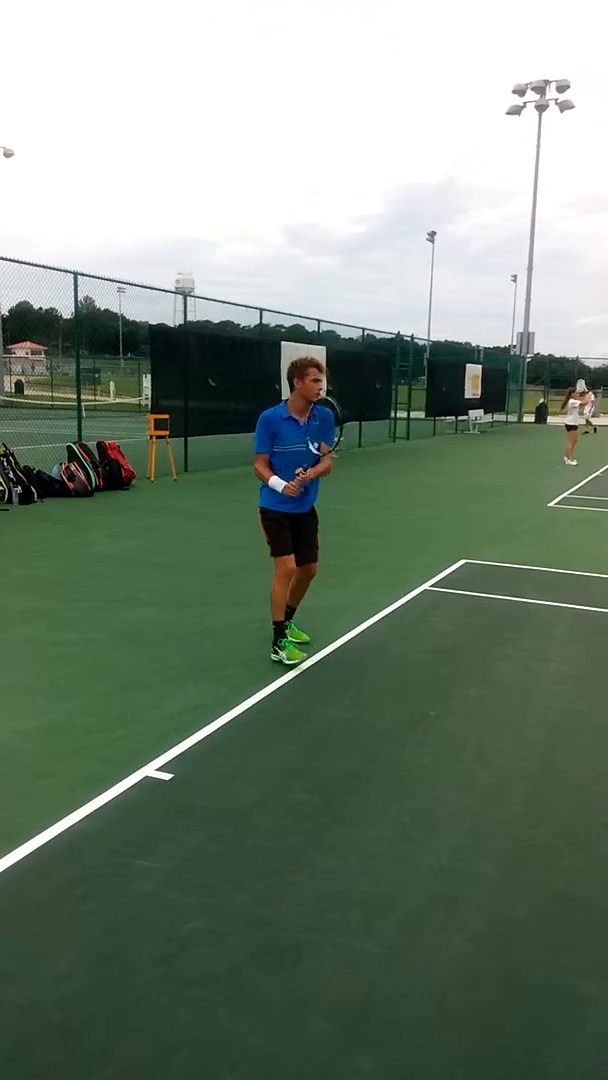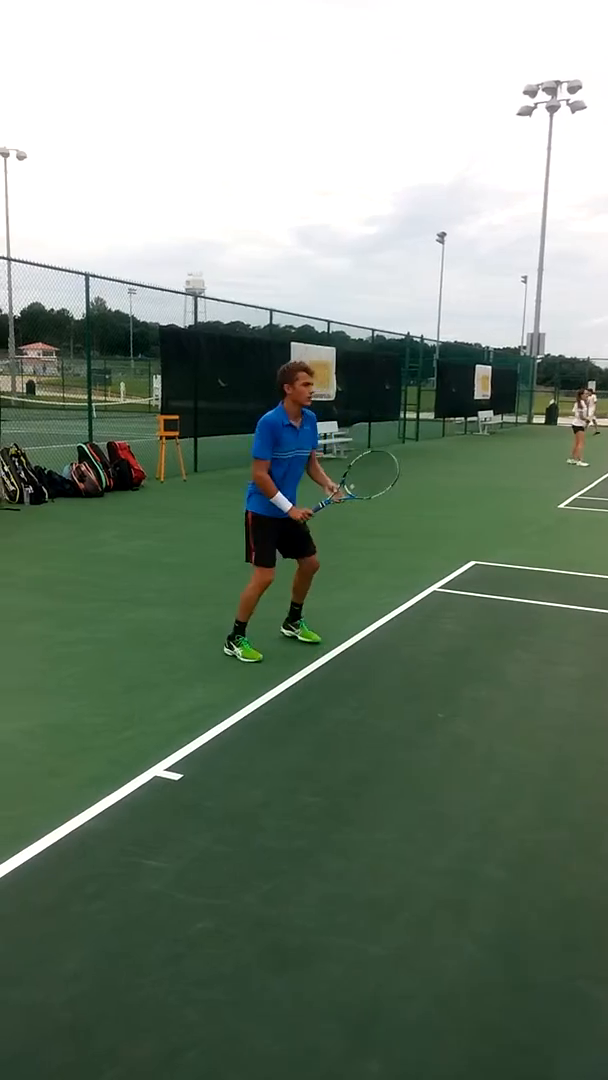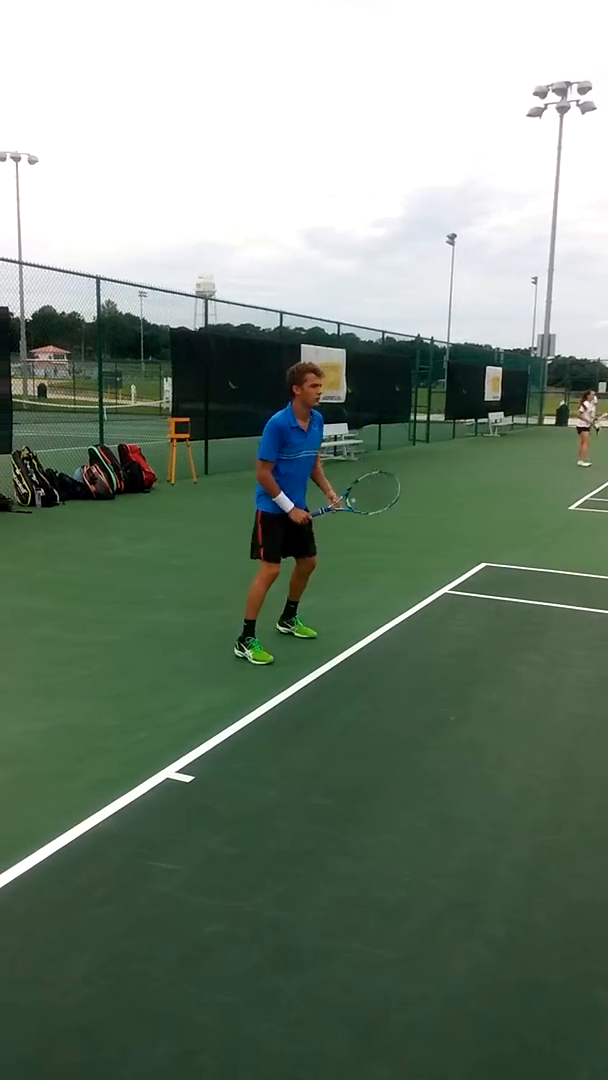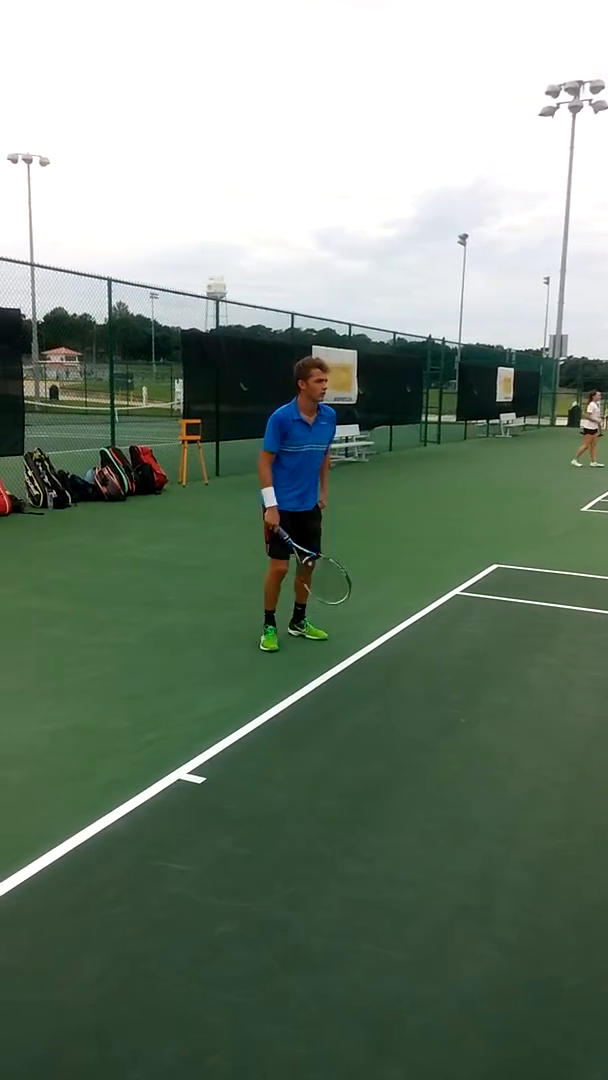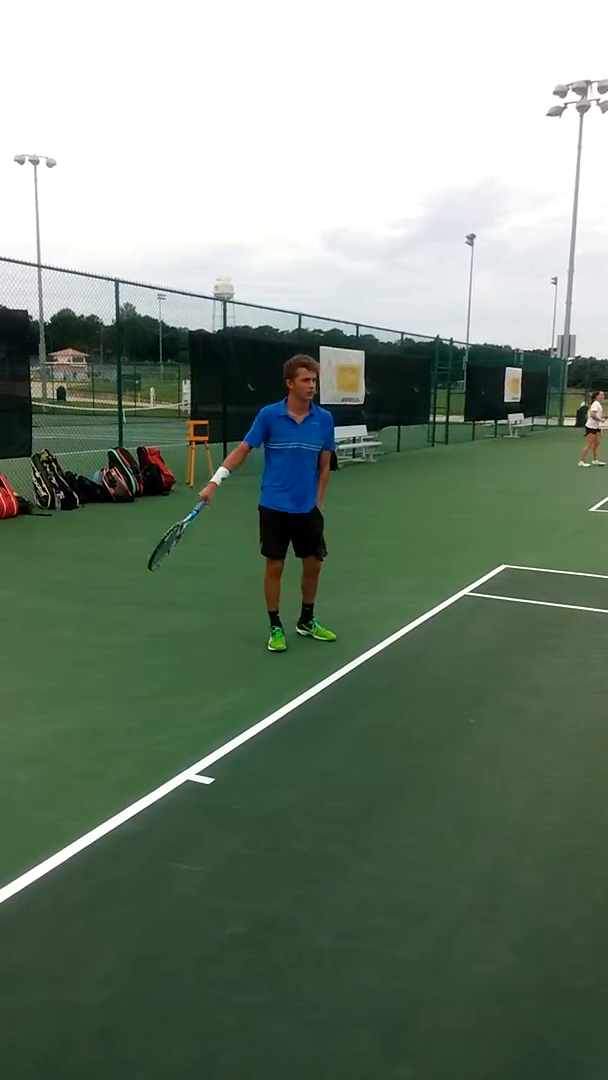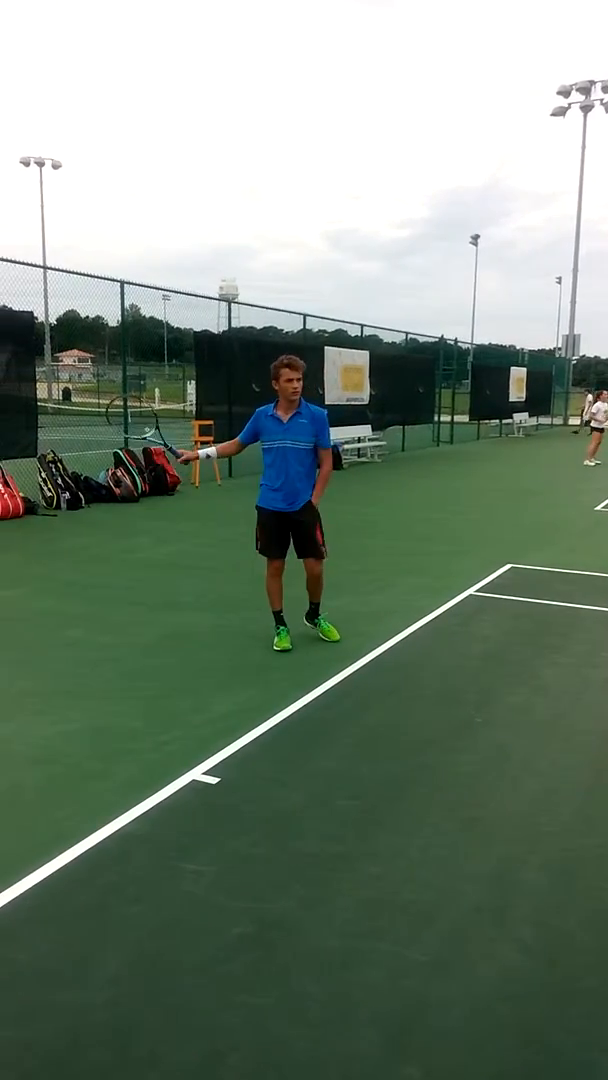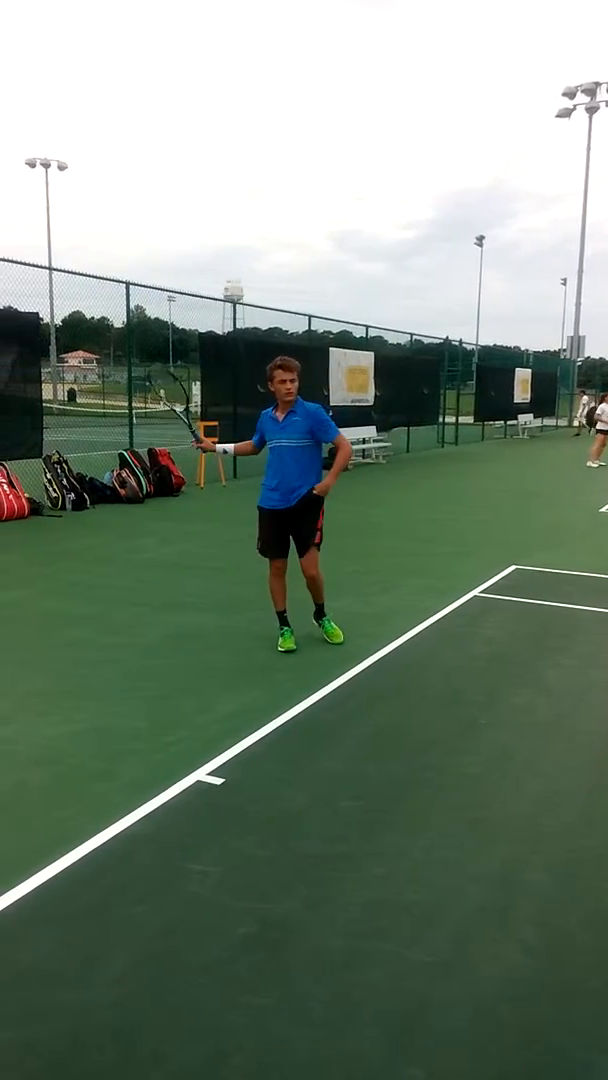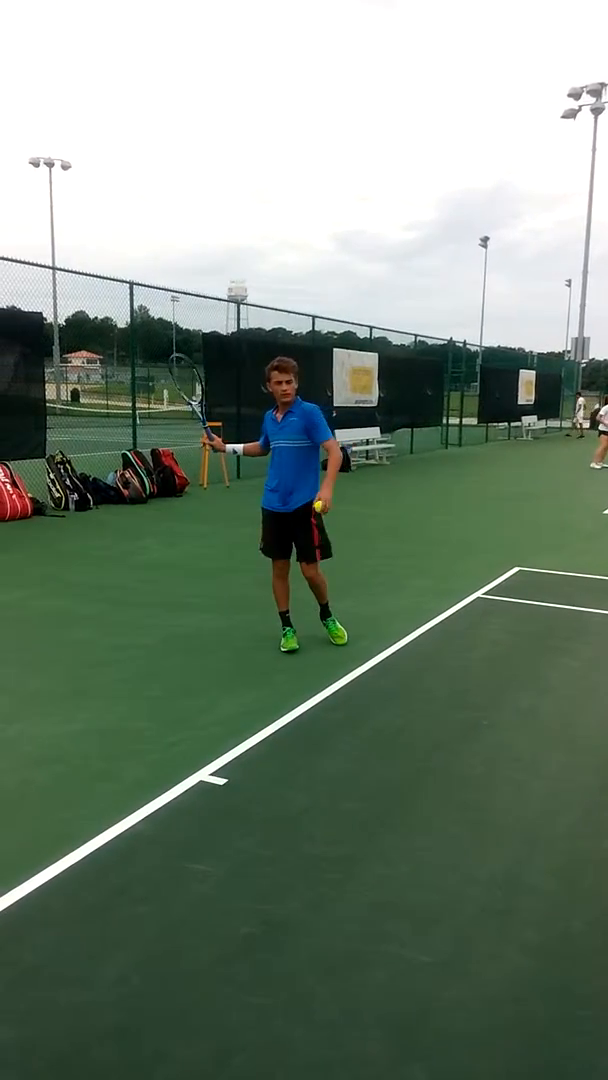
dt=0.3s
person 1, frame 1
left shoulder: (325, 416)
right shoulder: (270, 418)
left elbow: (327, 462)
right elbow: (260, 466)
left wrist: (309, 475)
right wrist: (280, 485)
left hip: (305, 508)
right hip: (275, 507)
left knee: (308, 569)
right knee: (286, 567)
left ankle: (285, 621)
right ankle: (280, 642)
person 1, frame 2
left shoulder: (310, 420)
right shoulder: (270, 423)
right elbow: (259, 475)
left wrist: (327, 483)
right wrist: (289, 508)
left hip: (289, 509)
right hip: (263, 511)
left knee: (310, 564)
right knee: (264, 576)
left ankle: (293, 621)
right ankle: (236, 637)
person 1, frame 3
left shoulder: (317, 420)
right shoulder: (278, 424)
right elbow: (263, 473)
left wrist: (328, 490)
right wrist: (290, 508)
left hip: (297, 508)
right hip: (272, 509)
left knee: (308, 562)
right knee: (269, 571)
left ankle: (288, 619)
right ankle: (246, 639)
person 1, frame 4
left shoulder: (329, 417)
right shoulder: (280, 418)
right elbow: (265, 463)
left wrist: (322, 491)
right wrist: (269, 506)
left hip: (310, 506)
right hip: (282, 506)
left knee: (308, 563)
right knee: (278, 565)
left ankle: (298, 621)
right ankle: (269, 626)
person 1, frame 5
left shoulder: (324, 419)
right shoulder: (268, 415)
left elbow: (324, 464)
right elbow: (241, 451)
left wrist: (318, 501)
right wrist: (214, 482)
left hip: (307, 508)
right hip: (274, 506)
left knee: (313, 564)
right knee: (274, 566)
left ankle: (307, 620)
right ankle: (275, 627)
person 1, frame 6
left shoulder: (316, 416)
right shoulder: (261, 416)
left elbow: (326, 462)
right elbow: (236, 445)
left wrist: (314, 500)
right wrist: (199, 453)
left hip: (303, 506)
right hip: (270, 506)
left knee: (315, 567)
right knee: (275, 566)
left ankle: (315, 616)
right ankle: (280, 626)
person 1, frame 7
left shoulder: (313, 413)
right shoulder: (266, 418)
left elbow: (345, 448)
right elbow: (254, 446)
left wrist: (328, 482)
right wrist: (216, 447)
left hip: (305, 502)
right hip: (271, 504)
left knee: (310, 568)
right knee: (277, 566)
left ankle: (322, 616)
right ankle: (284, 627)
person 1, frame 8
left shoulder: (310, 412)
right shoulder: (269, 417)
left elbow: (334, 451)
left wrist: (327, 488)
right wrist: (226, 447)
left hip: (304, 505)
right hip: (273, 505)
left knee: (310, 570)
right knee: (279, 567)
left ankle: (327, 617)
right ankle: (287, 628)
